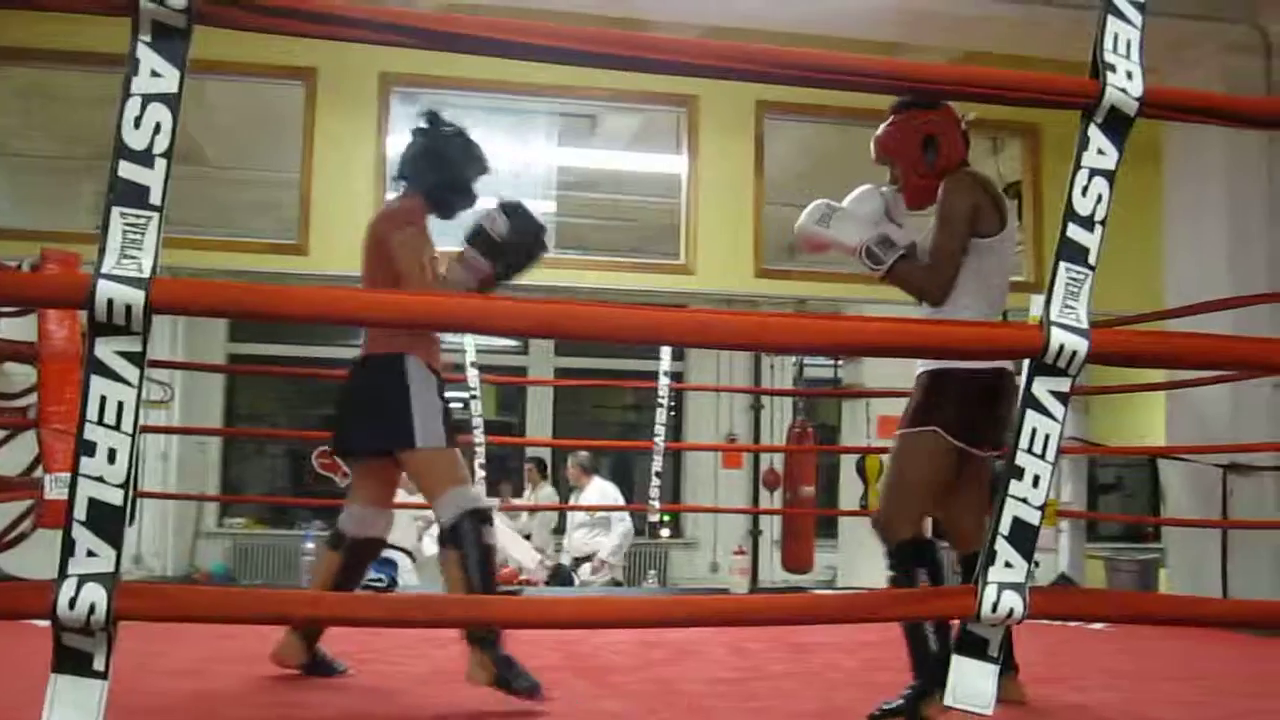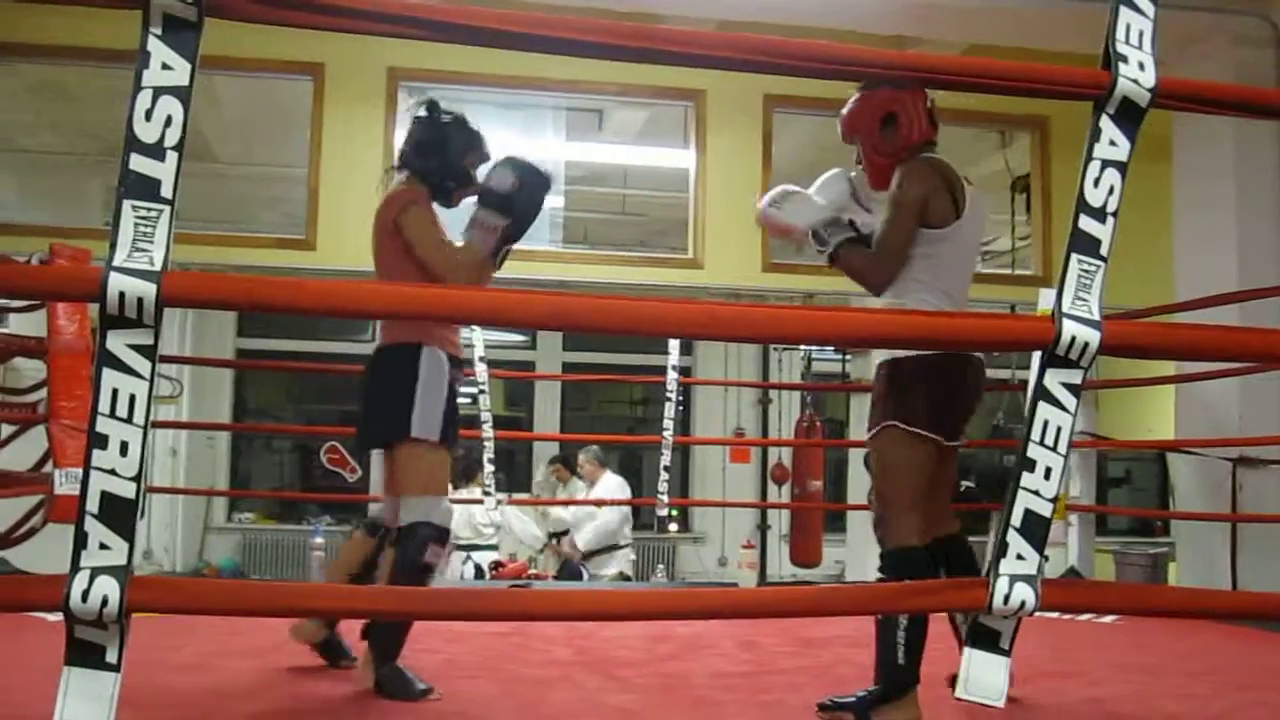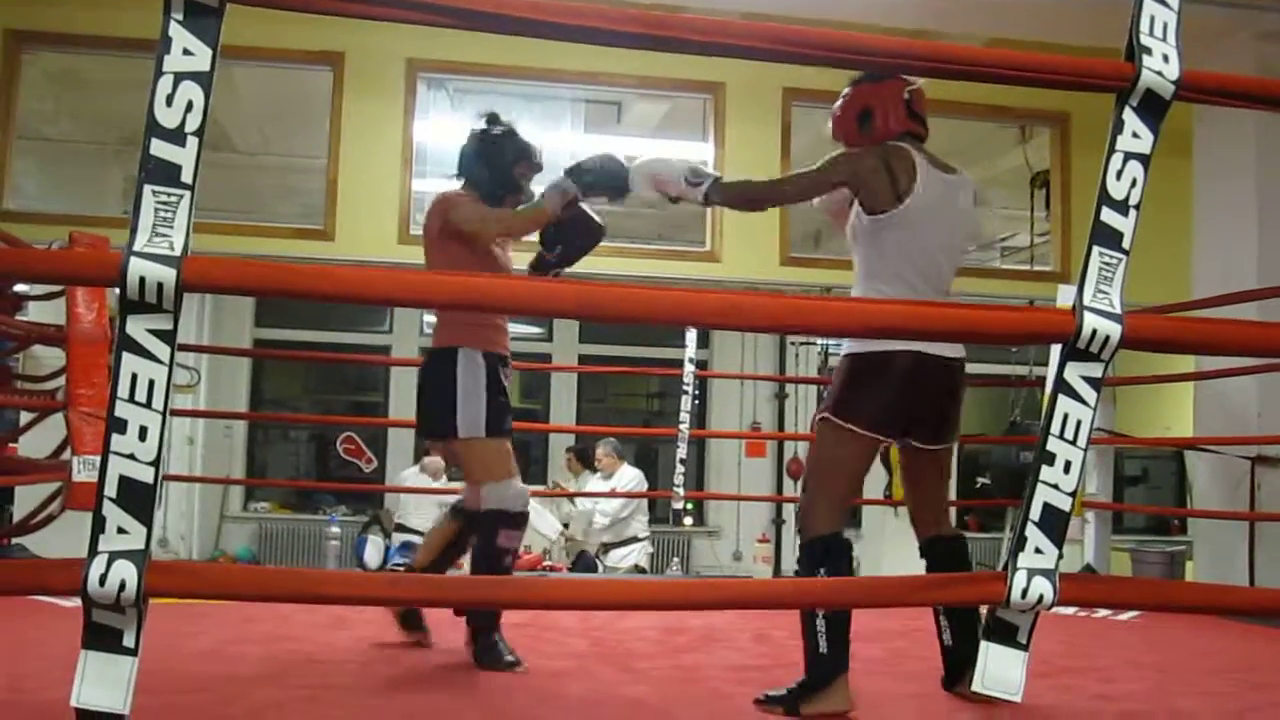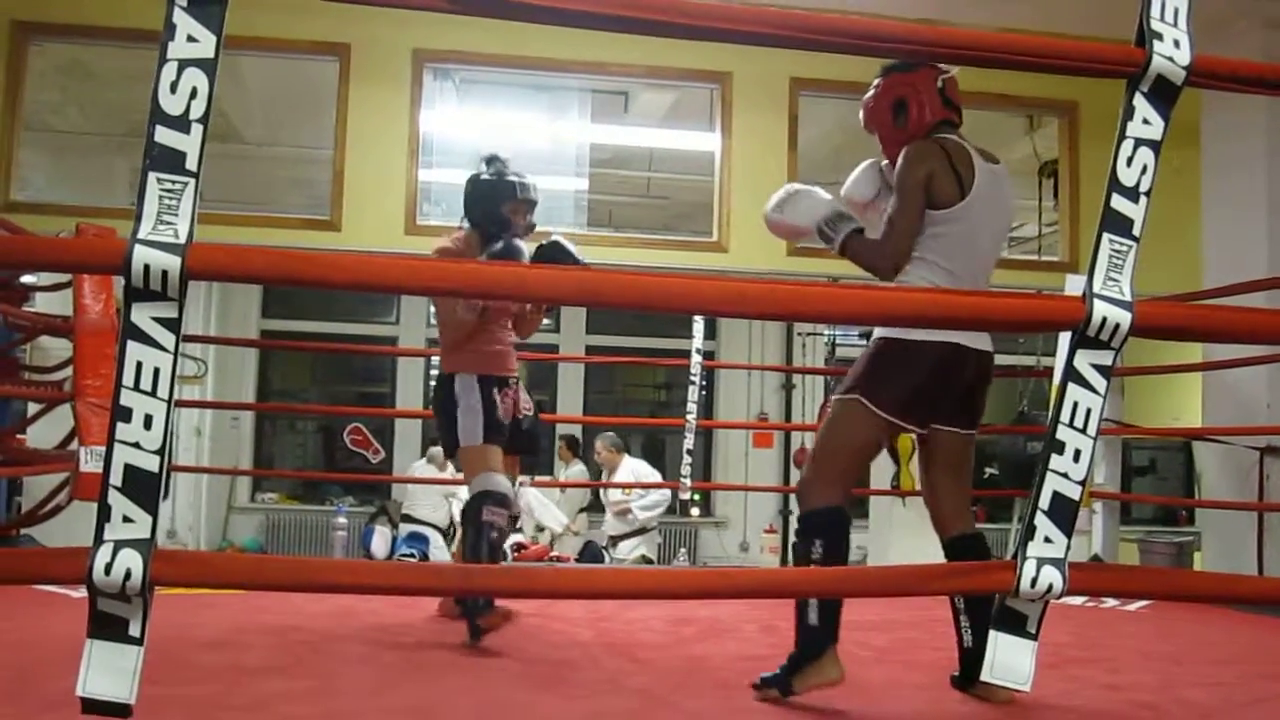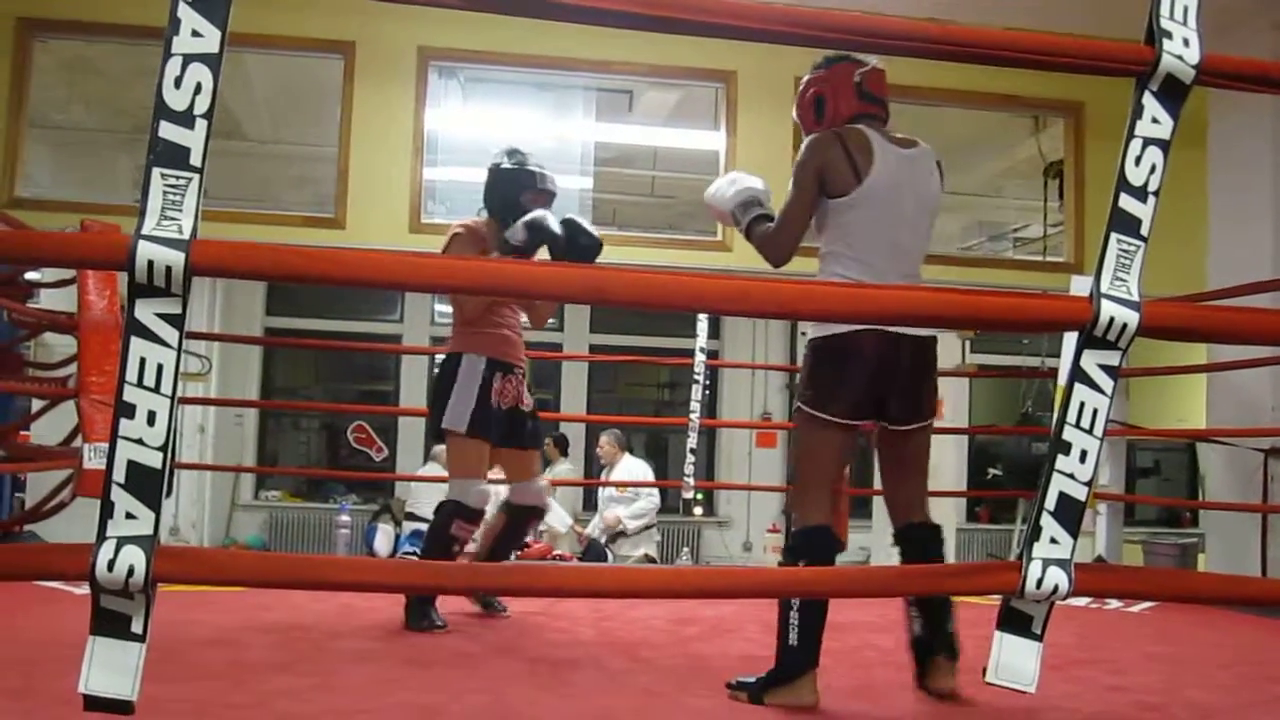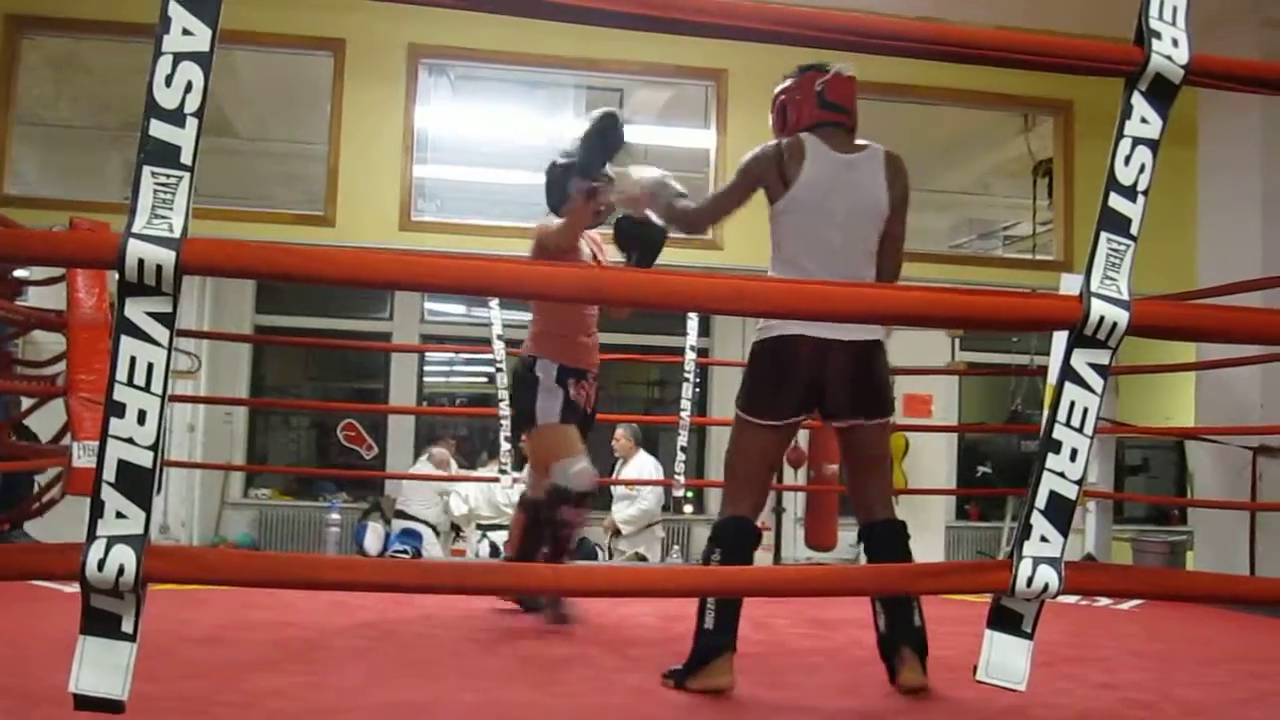
dt=0.5s
person 1, frame 1
left shoulder: (962, 187)
right shoulder: (977, 200)
left elbow: (936, 288)
left wrist: (864, 244)
right wrist: (894, 238)
left hip: (959, 376)
right hip: (977, 377)
left knee: (898, 519)
right knee: (966, 530)
right ankle: (998, 670)
person 1, frame 2
left shoulder: (918, 173)
right shoulder: (961, 188)
left elbow: (878, 275)
left wrist: (818, 225)
right wrist: (860, 222)
left hip: (920, 363)
right hip: (953, 364)
left knee: (898, 527)
right knee: (935, 523)
person 1, frame 3
left shoulder: (875, 161)
right shoulder: (961, 187)
left elbow: (760, 195)
left wrist: (687, 179)
left hip: (881, 357)
right hip: (940, 361)
left knee: (821, 514)
right knee: (932, 519)
right ankle: (967, 664)
person 1, frame 4
left shoulder: (925, 155)
right shoulder: (996, 173)
left elbow: (888, 263)
left wrist: (828, 222)
right wrist: (886, 208)
left hip: (914, 344)
right hip: (969, 352)
left knee: (821, 485)
right knee: (954, 513)
left ankle: (815, 652)
right ankle: (985, 665)
person 1, frame 5
left shoulder: (830, 147)
right shoulder: (927, 160)
left elbow: (780, 250)
left wrist: (744, 206)
left hip: (846, 338)
right hip: (913, 341)
left knee: (811, 506)
right knee: (911, 506)
left ankle: (796, 671)
right ankle: (937, 657)
person 1, frame 6
left shoulder: (779, 157)
right shoulder: (890, 167)
left elbow: (696, 218)
right elbow: (888, 274)
left wrist: (653, 193)
left hip: (787, 345)
right hip: (860, 350)
left knee: (740, 502)
right knee: (876, 504)
left ankle: (714, 654)
right ankle: (907, 653)
person 2, frame 1
left shoulder: (406, 223)
right shoulder: (403, 218)
left wrist: (493, 266)
right wrist: (482, 254)
left hip: (382, 379)
right hip: (399, 375)
left knee: (363, 523)
right knee: (465, 507)
left ankle: (299, 640)
right ankle: (486, 649)
person 2, frame 2
left shoulder: (416, 211)
right shoulder: (408, 202)
left elbow: (461, 289)
right elbow: (458, 276)
left wrist: (504, 231)
right wrist: (494, 209)
left hip: (408, 367)
right hip: (417, 363)
left knee: (399, 512)
right knee: (427, 517)
left ankle: (322, 615)
right ankle: (381, 657)
person 2, frame 3
left shoulder: (483, 231)
right shoulder: (452, 207)
right elbow: (513, 224)
left wrist: (553, 257)
right wrist: (577, 184)
left hip: (483, 366)
right hip: (464, 364)
left knee: (478, 500)
right knee: (504, 500)
right ankle: (485, 632)
person 2, frame 4
left shoulder: (508, 255)
right shoulder: (451, 255)
right elbow: (450, 334)
left hip: (507, 386)
right hip: (467, 385)
left knee: (499, 498)
right knee: (492, 492)
left ankle: (463, 594)
right ankle: (479, 605)
person 2, frame 5
left shoulder: (522, 246)
right shoulder: (467, 236)
left elbow: (540, 315)
right elbow: (472, 304)
left wrist: (568, 265)
right wrist: (510, 251)
left hip: (511, 376)
right hip: (475, 370)
left knee: (529, 497)
right knee: (468, 494)
right ankle: (420, 599)
person 2, frame 6
left shoulder: (594, 244)
right shoulder: (553, 234)
right elbow: (565, 230)
left wrist: (638, 262)
right wrist: (587, 173)
left hip: (579, 374)
right hip: (547, 371)
left knee: (547, 485)
right knee: (575, 476)
